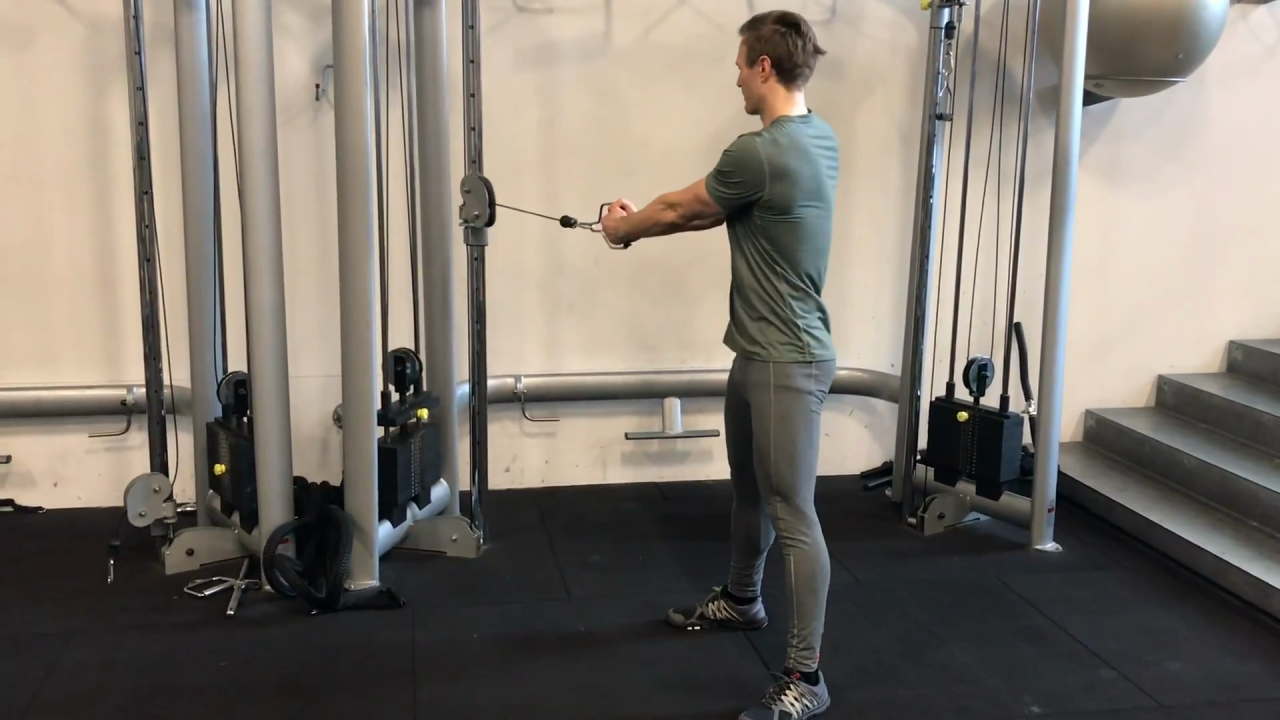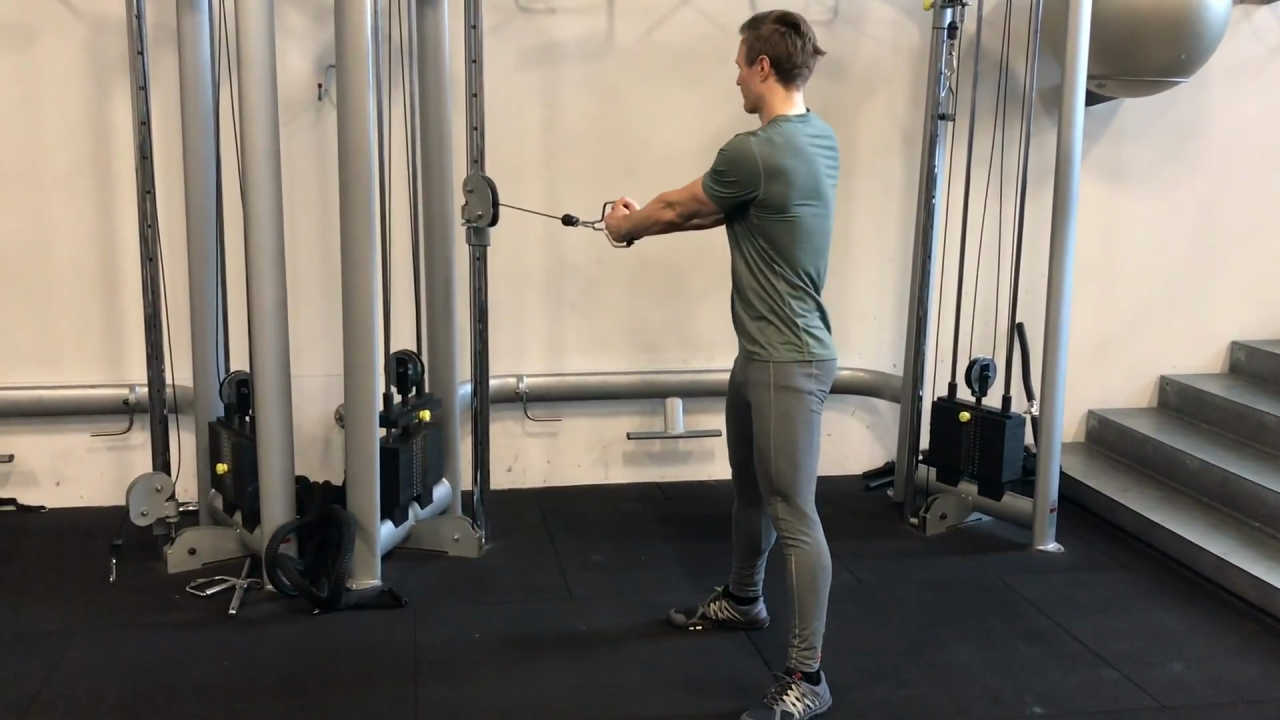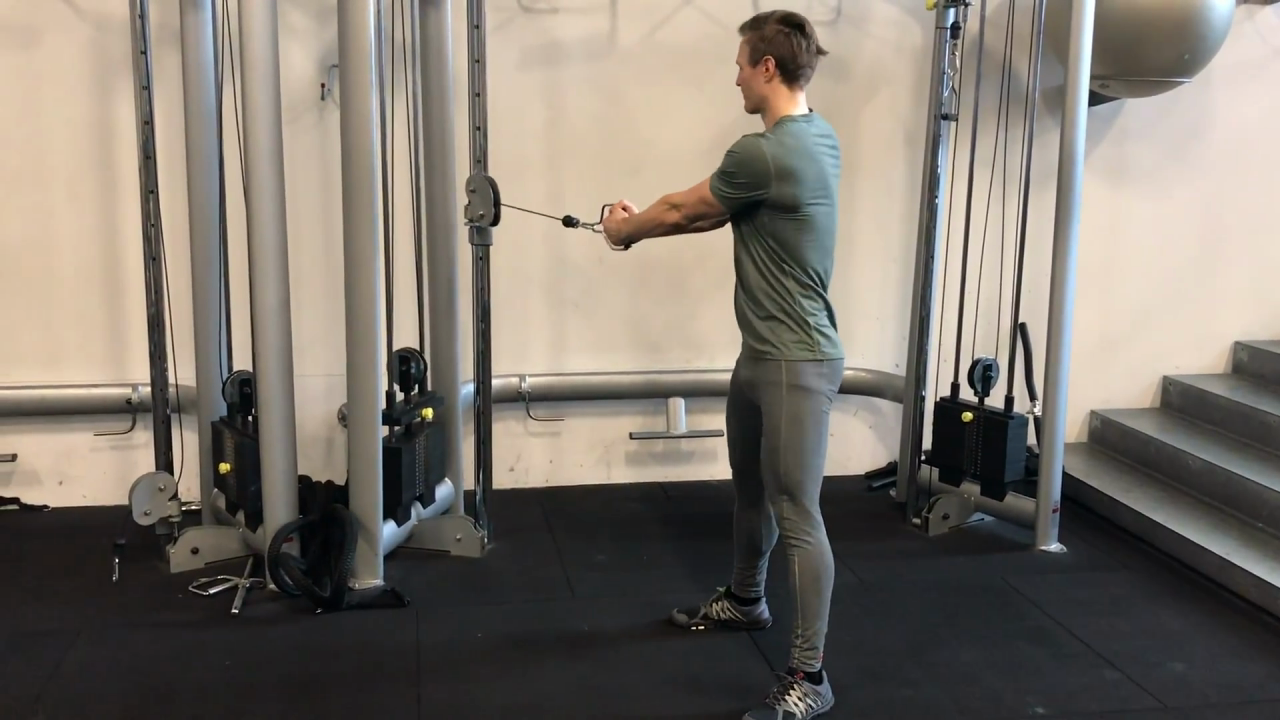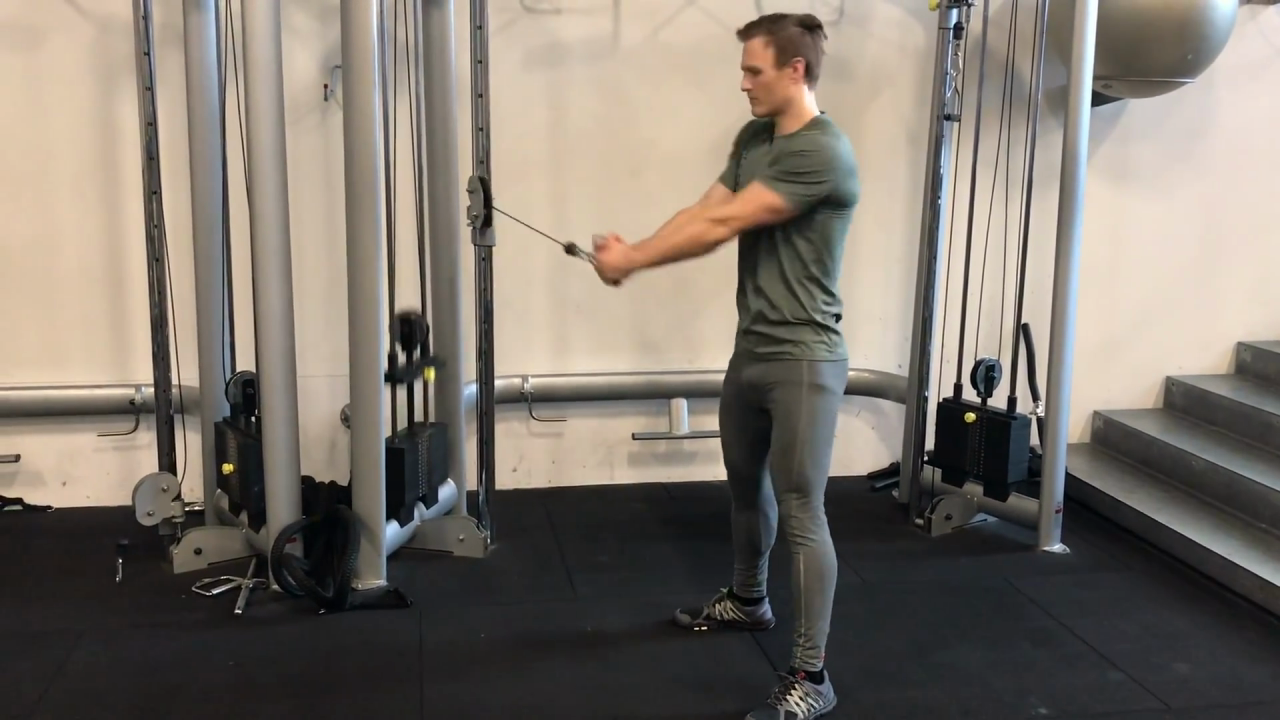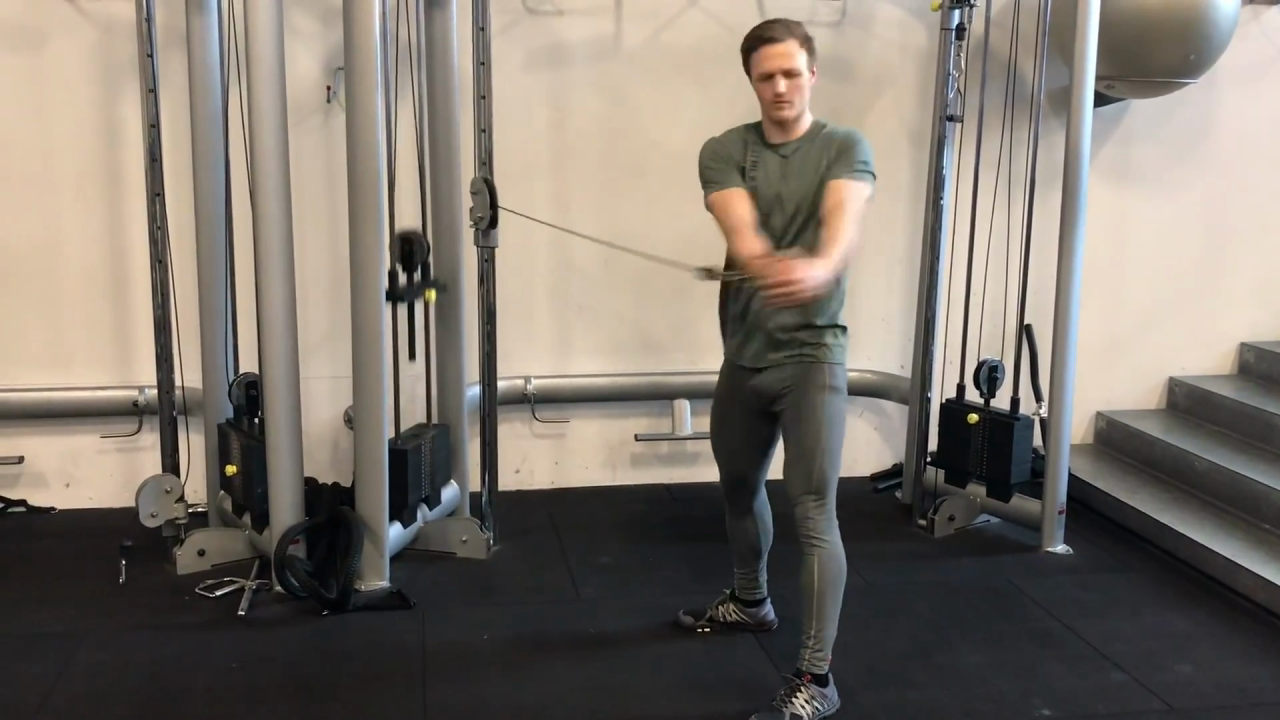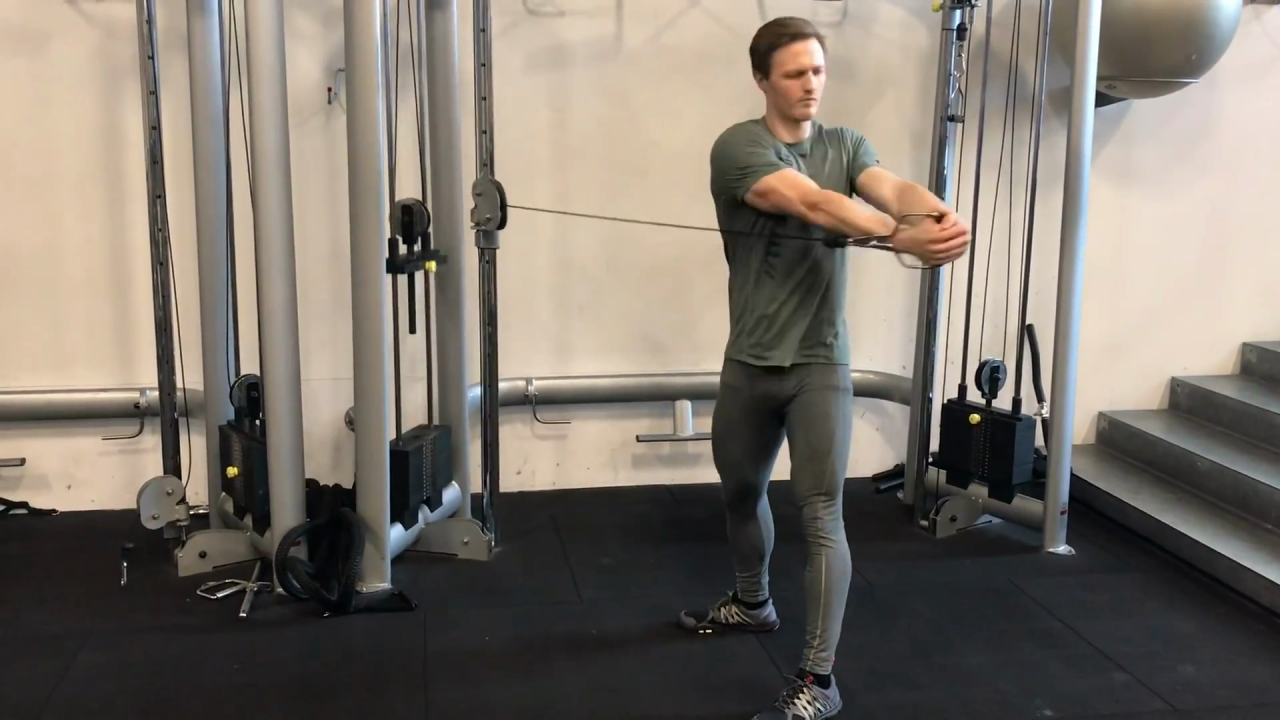
dt=0.2s
person 1, frame 1
left shoulder: (759, 152)
right shoulder: (814, 137)
left elbow: (680, 208)
right elbow: (712, 210)
left wrist: (623, 227)
right wrist: (640, 218)
left hip: (786, 363)
right hip: (760, 353)
left knee: (792, 514)
right knee: (748, 489)
right ankle: (741, 599)
person 1, frame 2
left shoulder: (755, 152)
right shoulder: (815, 137)
left elbow: (679, 208)
left wrist: (627, 226)
right wrist: (643, 216)
left hip: (787, 364)
right hip: (761, 354)
left knee: (793, 514)
right knee: (749, 488)
right ankle: (741, 599)
person 1, frame 3
left shoulder: (766, 152)
right shoulder: (806, 136)
left elbow: (687, 210)
right elbow: (707, 210)
left wrist: (626, 228)
right wrist: (639, 219)
left hip: (795, 363)
right hip: (760, 352)
left knee: (797, 513)
right knee: (750, 486)
right ankle: (745, 599)
person 1, frame 4
left shoulder: (825, 155)
right shoulder: (753, 139)
left elbow: (725, 223)
right elbow: (704, 211)
left wrist: (633, 259)
right wrist: (633, 248)
left hip: (805, 357)
right hip: (752, 351)
left knee: (801, 511)
right knee: (747, 486)
right ankle: (747, 599)
person 1, frame 5
left shoulder: (844, 149)
right shoulder: (725, 150)
left elbow: (841, 218)
right elbow: (737, 219)
left wrist: (816, 269)
right wrist: (759, 263)
left hip: (812, 359)
right hip: (745, 358)
left knee: (814, 514)
right knee: (739, 488)
right ankle: (750, 600)
person 1, frame 6
left shoulder: (846, 145)
right shoulder: (737, 148)
left elbow: (892, 188)
right elbow: (813, 204)
left wrist: (941, 215)
right wrist: (900, 236)
left hip: (821, 363)
right hip: (751, 364)
left knee: (820, 516)
right knee: (740, 491)
right ankle: (751, 601)
